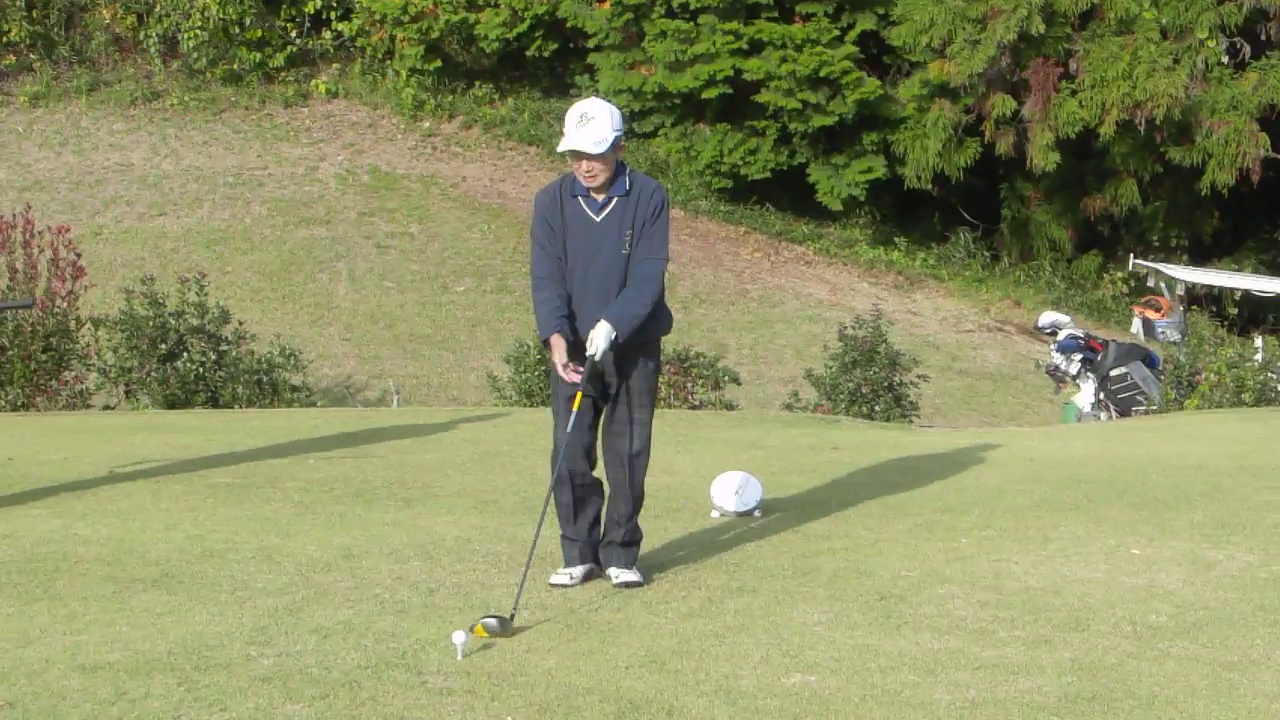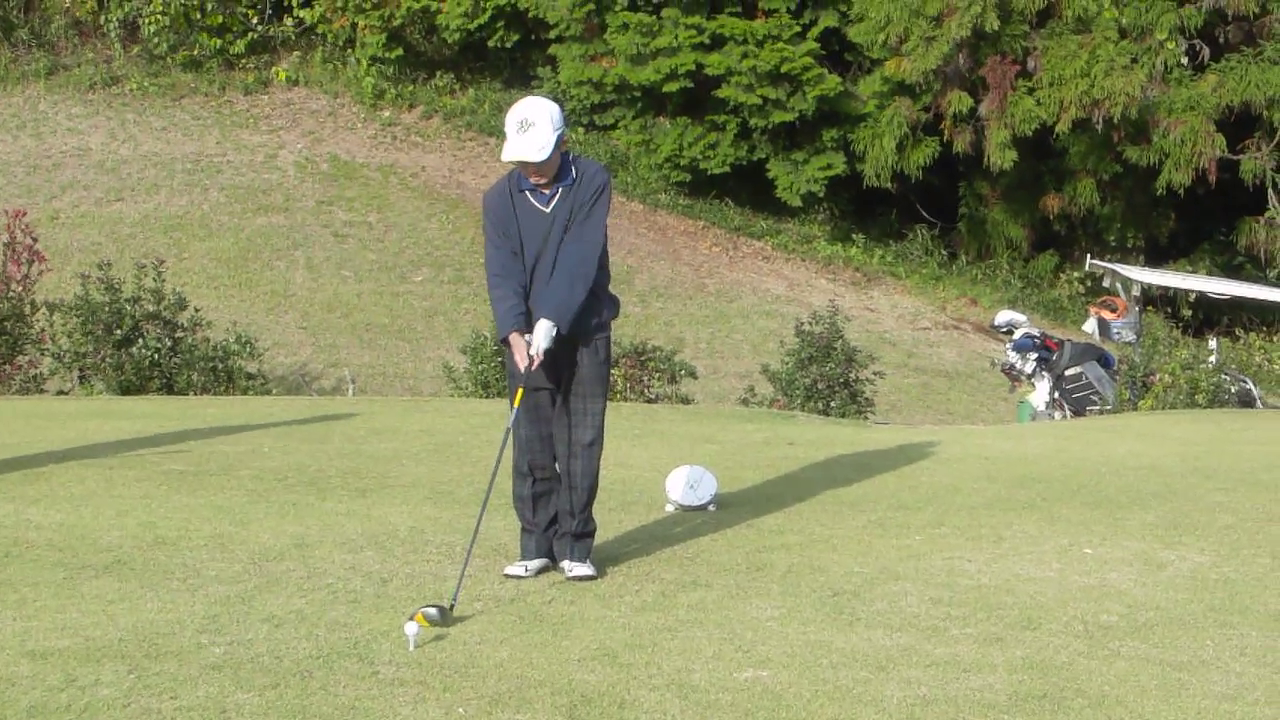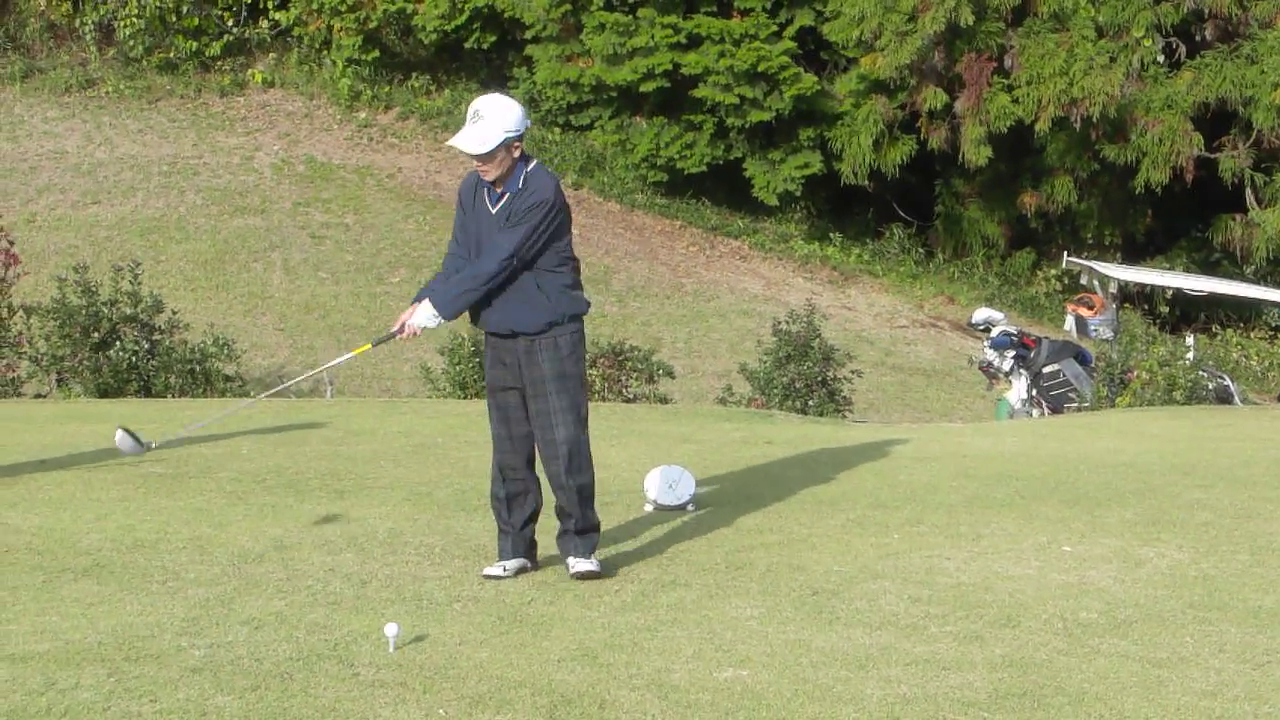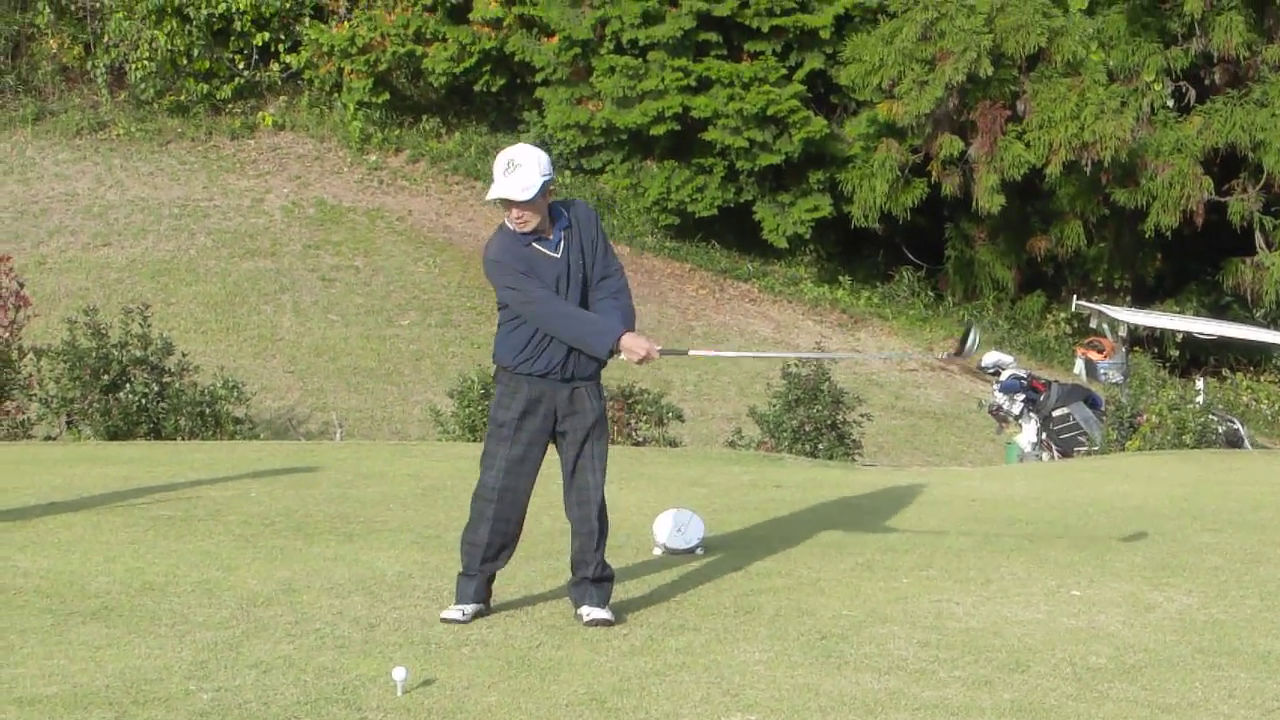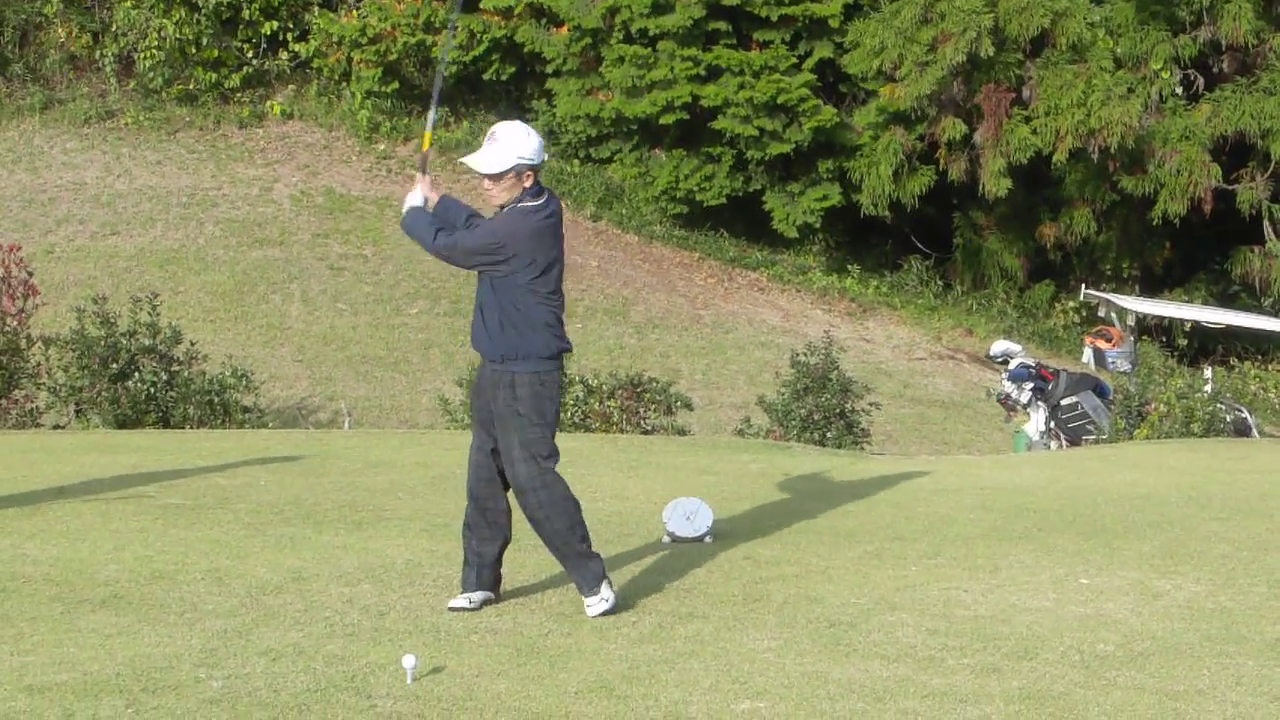
dt=1s
person 1, frame 1
left shoulder: (648, 197)
right shoulder: (551, 200)
left elbow: (649, 273)
right elbow: (546, 275)
left wrist: (612, 325)
right wrist: (555, 335)
left hip: (633, 344)
right hip: (574, 346)
left knee: (628, 454)
right knee: (572, 454)
left ankle: (621, 553)
right ankle: (580, 552)
person 1, frame 2
left shoulder: (592, 181)
right shoulder: (499, 198)
left elbow: (579, 260)
right elbow: (502, 272)
left wrist: (550, 324)
right wrist: (515, 332)
left hip: (584, 333)
right hip: (526, 337)
left knee: (580, 445)
right knee: (532, 447)
left ankle: (574, 546)
right ankle: (536, 545)
person 1, frame 3
left shoulder: (541, 192)
right shoulder: (471, 190)
left elbow: (495, 265)
right elbow: (459, 258)
left wrist: (432, 309)
right wrist: (422, 302)
left hip: (551, 334)
right hip: (499, 336)
left knee: (563, 440)
right knee: (510, 448)
left ankle: (579, 543)
right ankle: (516, 547)
person 1, frame 4
left shoulder: (583, 220)
right shoulder: (500, 253)
left elbow: (609, 287)
right elbow: (552, 312)
left wrist: (619, 332)
right wrist: (617, 339)
left hip: (581, 382)
right hip: (522, 384)
left knee: (588, 491)
right knee: (498, 486)
left ankle: (590, 592)
right ankle: (472, 590)
person 1, frame 5
left shoulder: (520, 228)
right shoulder: (535, 207)
left elbow: (450, 245)
right elbow: (480, 234)
left wrist: (414, 210)
right wrist: (439, 202)
left hip: (526, 372)
right hip: (499, 368)
left knee: (532, 475)
right knee: (485, 475)
left ankle: (591, 577)
right ankle: (481, 579)
